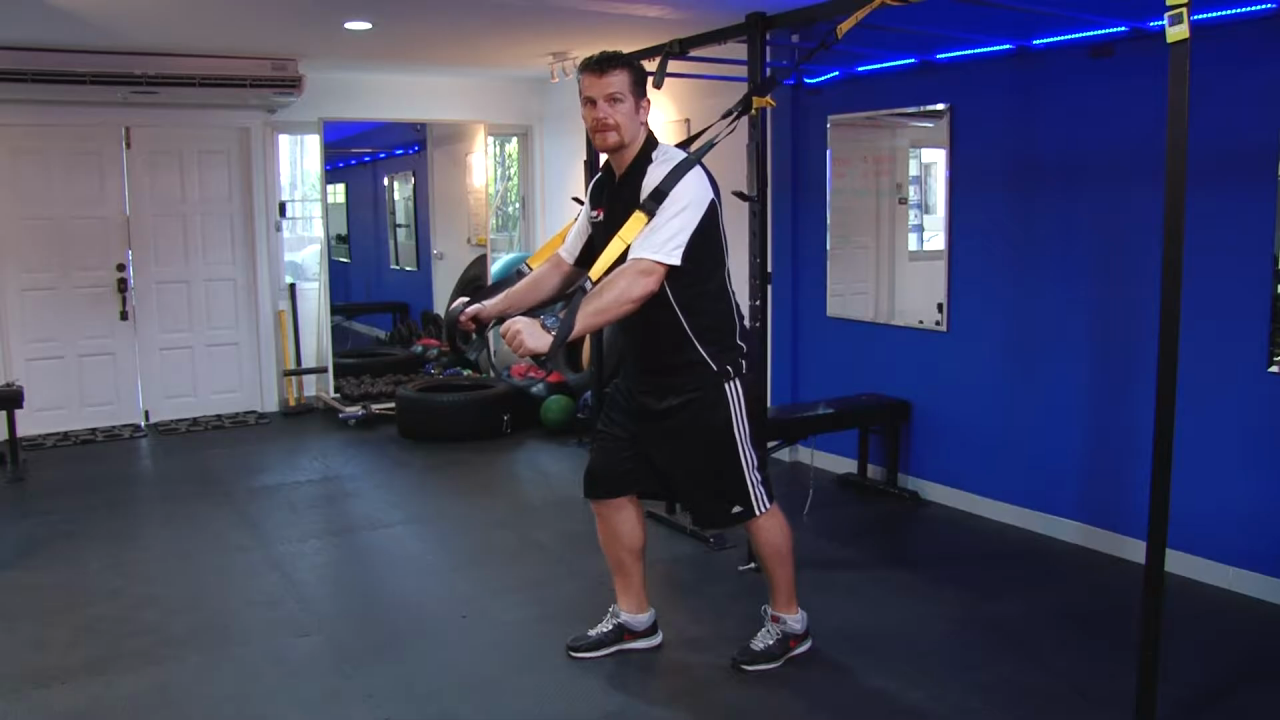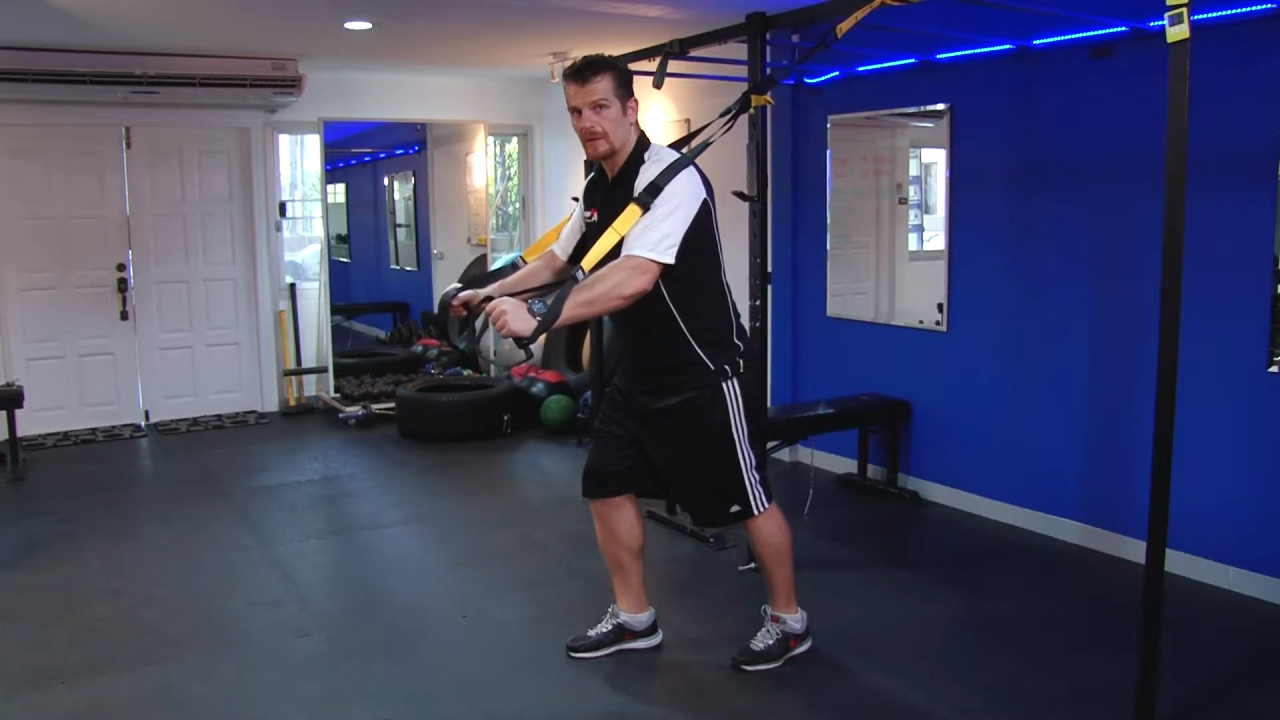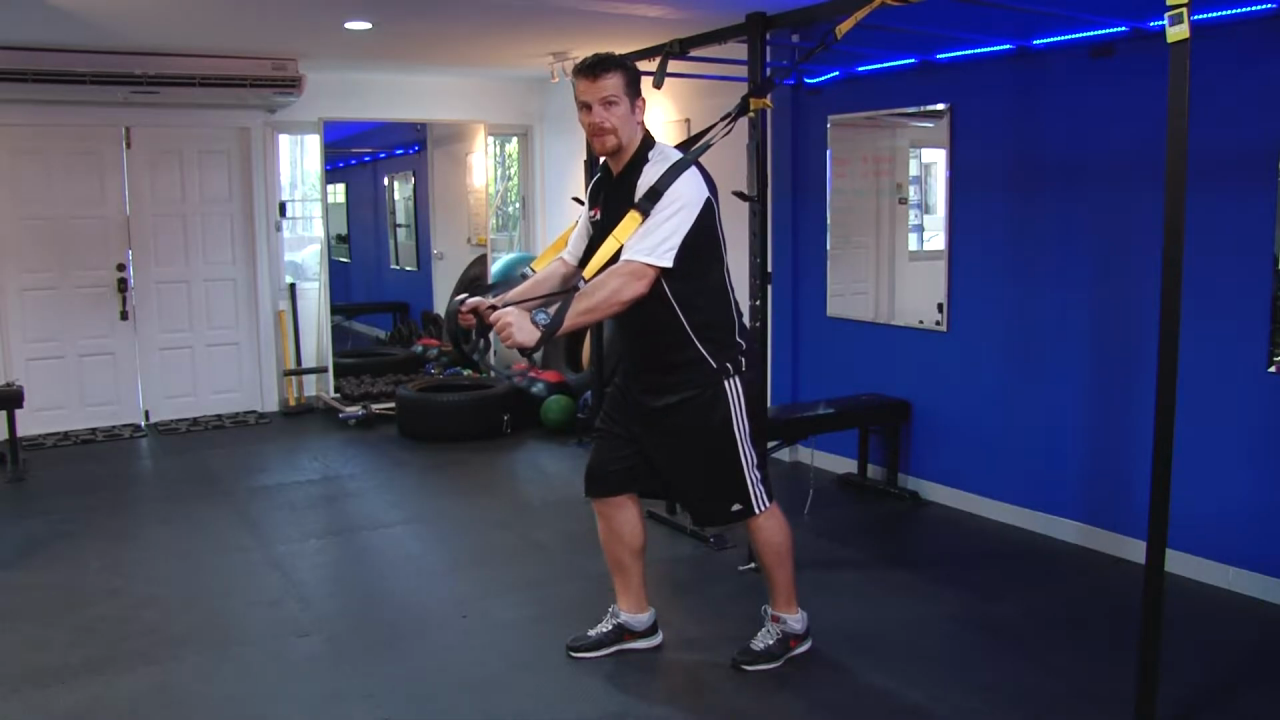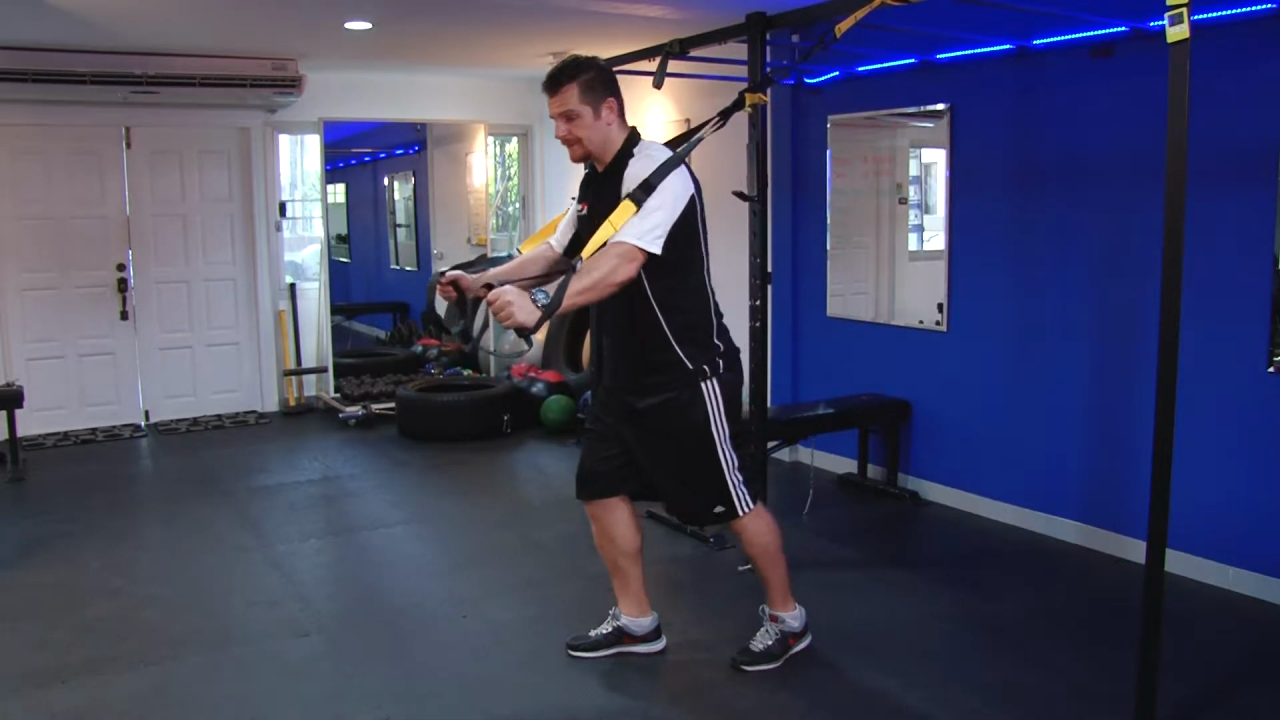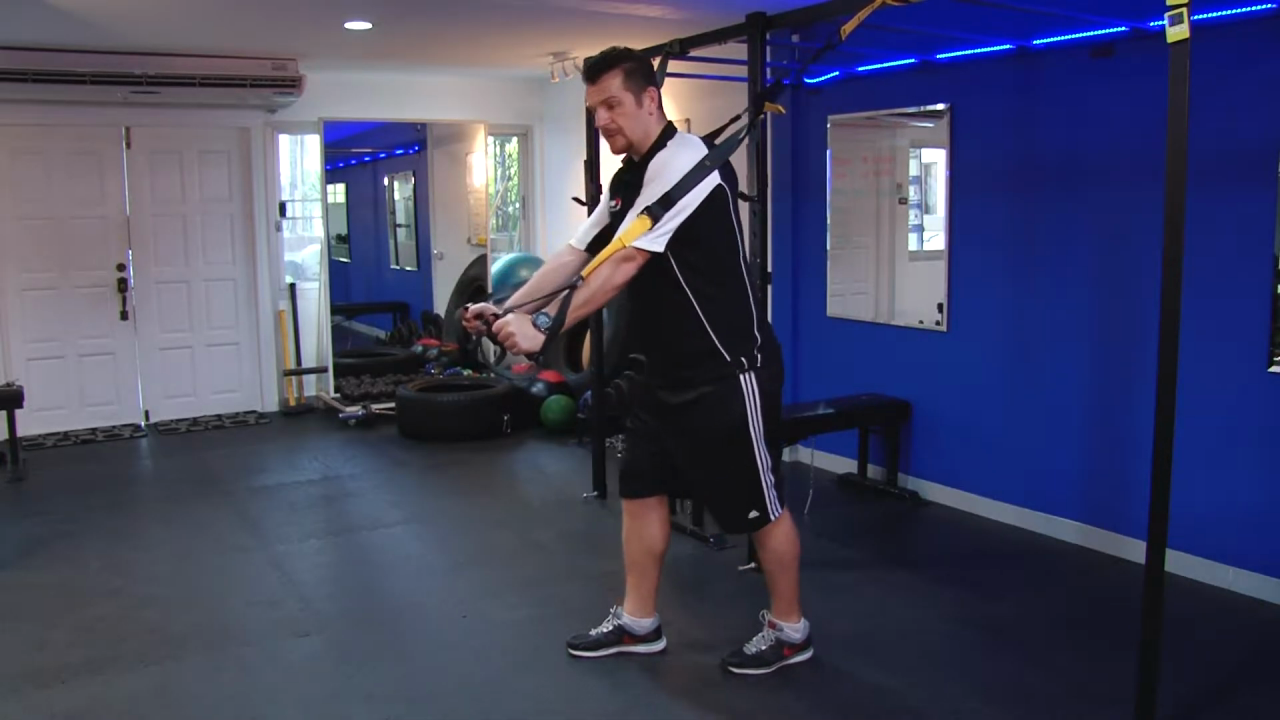
dt=1s
person 1, frame 1
left shoulder: (676, 177)
right shoulder: (603, 187)
left elbow: (641, 279)
right elbow: (564, 265)
left wrist: (553, 331)
right wrist: (494, 307)
left hip: (704, 371)
right hip: (643, 370)
left knee: (747, 500)
right knee: (608, 486)
left ankle: (789, 621)
right ankle: (634, 619)
person 1, frame 2
left shoulder: (670, 178)
right shoulder: (597, 188)
left elbow: (634, 277)
right elbow: (558, 261)
left wrist: (538, 317)
right wrist: (489, 294)
left hip: (704, 370)
right hip: (642, 370)
left knee: (746, 499)
right knee: (606, 486)
left ankle: (788, 620)
right ankle: (634, 617)
person 1, frame 3
left shoulder: (673, 178)
right shoulder: (603, 186)
left elbow: (633, 279)
right elbow: (569, 265)
left wrist: (542, 327)
right wrist: (499, 304)
left hip: (705, 369)
right hip: (643, 368)
left knee: (747, 499)
right knee: (609, 485)
left ankle: (788, 621)
right ankle: (634, 618)
person 1, frame 4
left shoulder: (655, 172)
right shoulder: (595, 182)
left elbow: (622, 265)
right elbow: (554, 252)
left wrist: (539, 306)
right wrist: (482, 282)
left hip: (687, 372)
right hip: (626, 371)
left knee: (731, 500)
right knee: (601, 488)
left ankle: (787, 619)
right ankle: (636, 620)
person 1, frame 5
left shoulder: (684, 161)
right shoulder: (629, 178)
left elbow: (623, 263)
right elbow: (576, 254)
left wrist: (545, 325)
right wrist: (508, 309)
left hip: (726, 370)
right hip: (668, 370)
left knee: (758, 504)
right knee: (640, 491)
left ankle: (789, 629)
right ankle: (638, 622)
